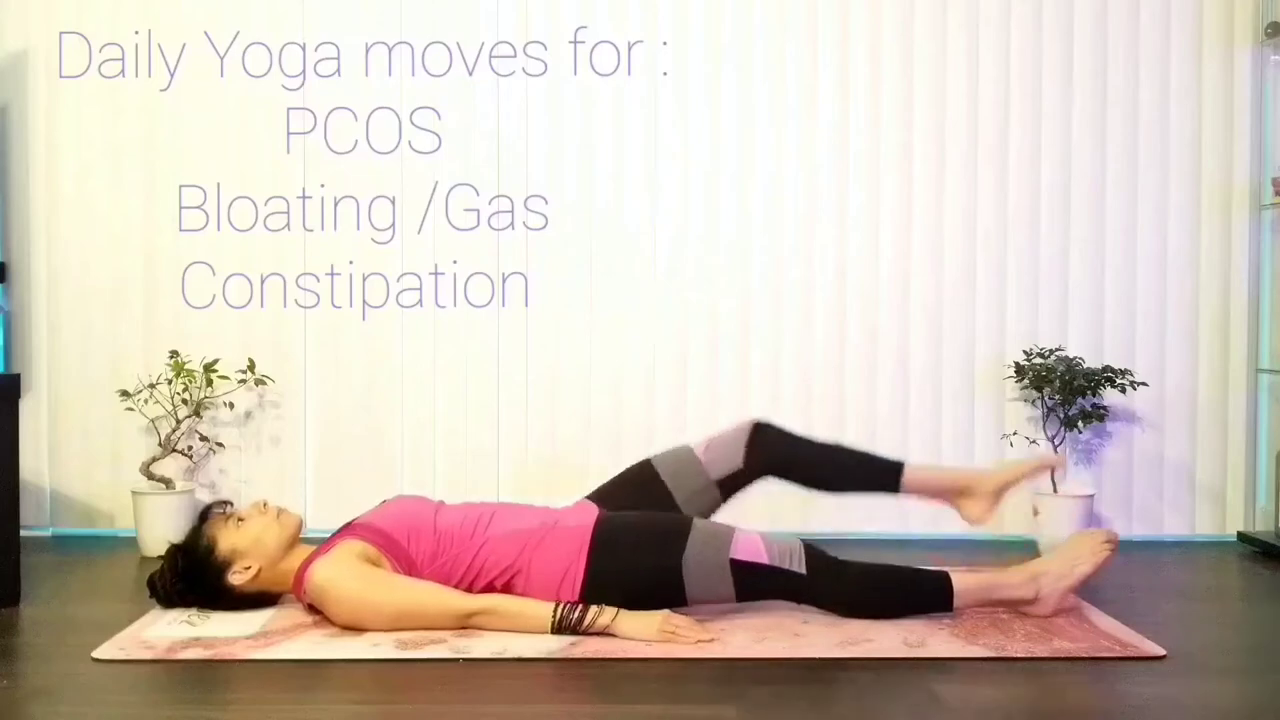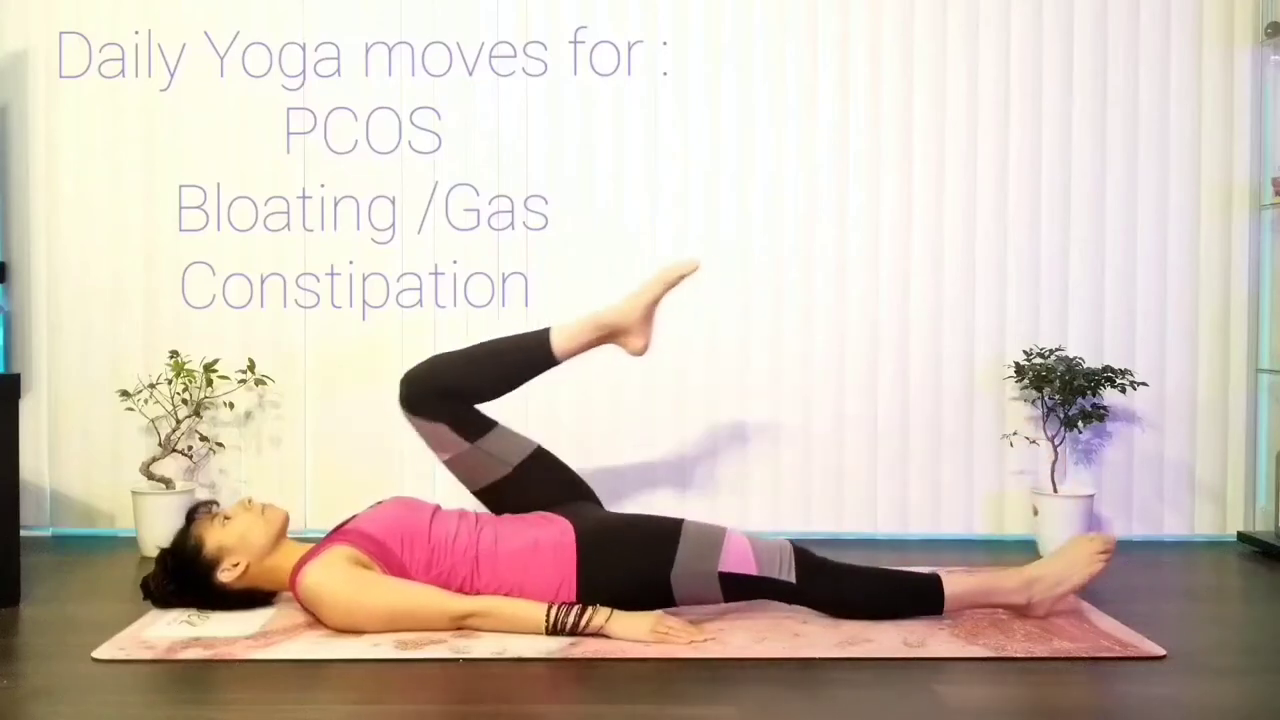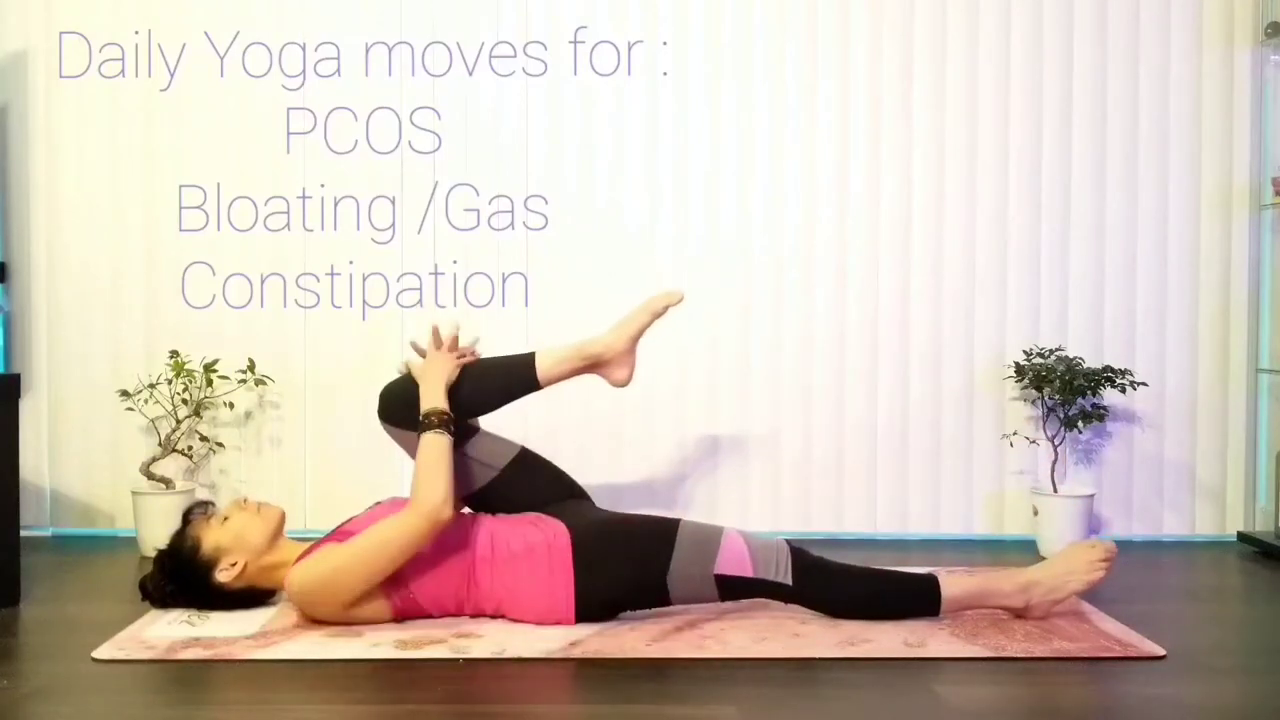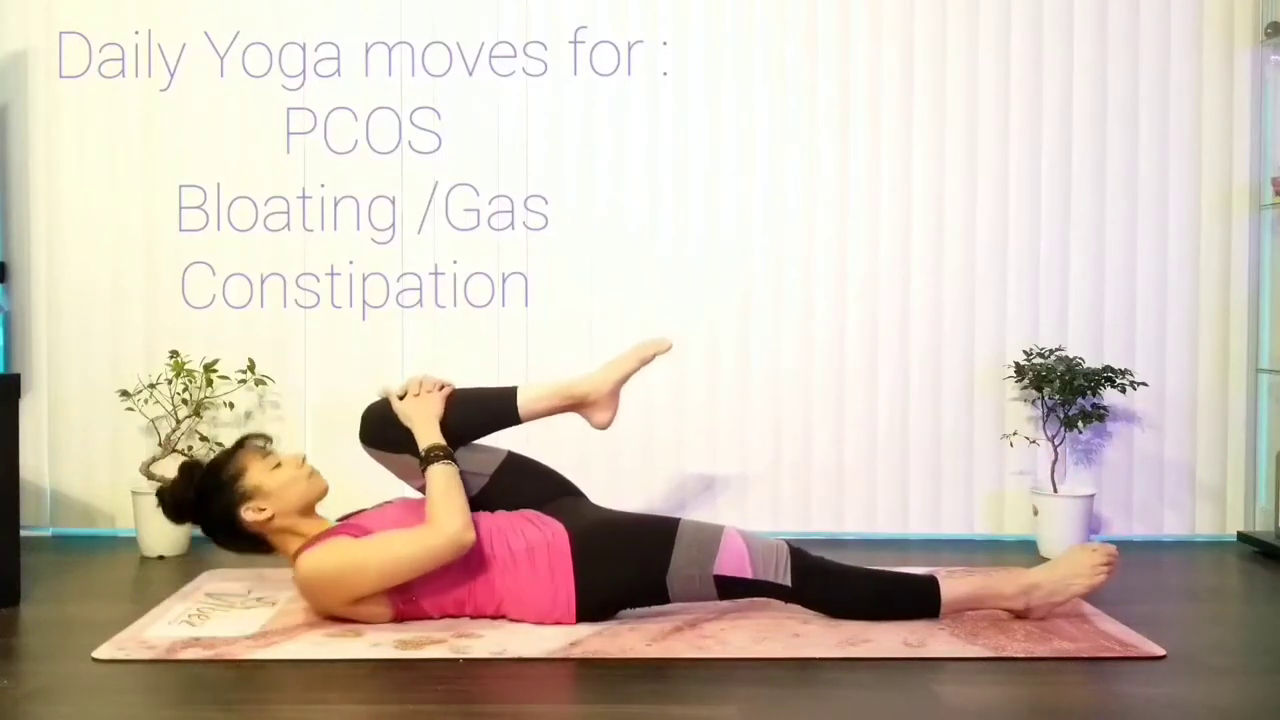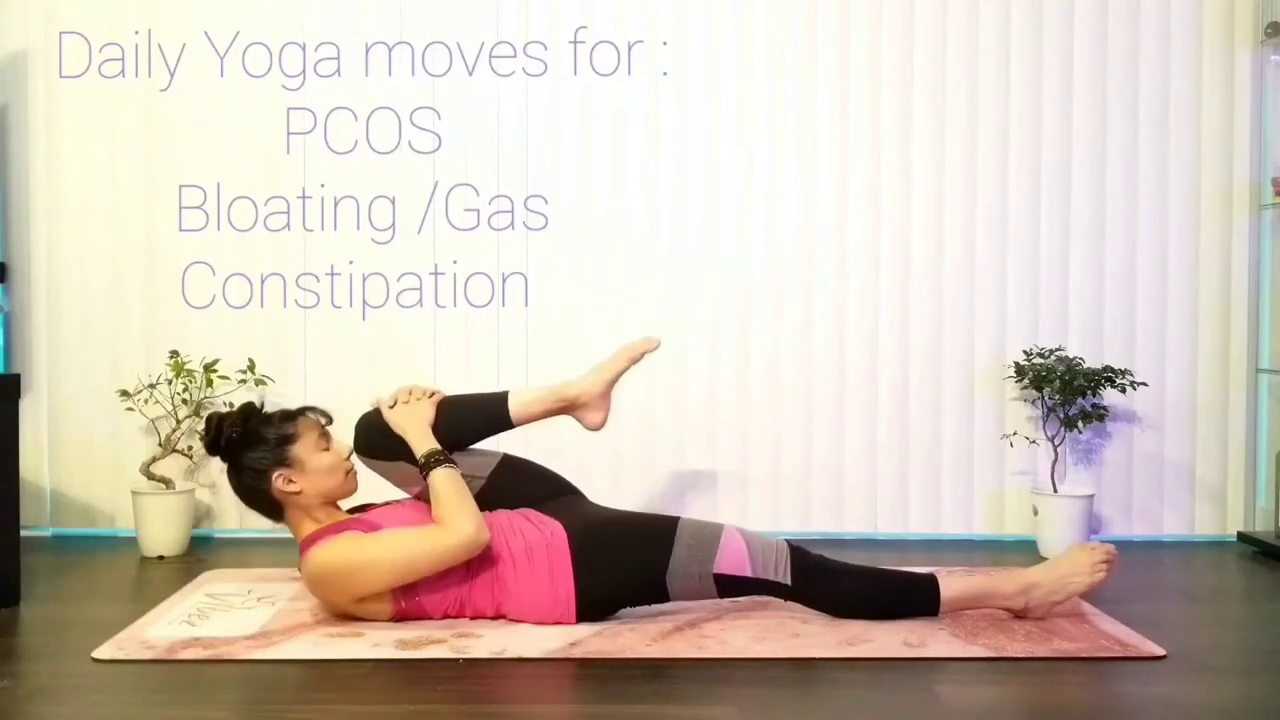
dt=0.7s
person 1, frame 1
left shoulder: (337, 548)
right shoulder: (331, 585)
right elbow: (469, 607)
right wrist: (615, 623)
left hip: (576, 527)
right hip: (584, 565)
left knee: (748, 445)
right knee: (808, 572)
left ankle: (953, 484)
right ankle: (1021, 583)
person 1, frame 2
left shoulder: (330, 553)
right shoulder: (325, 589)
right elbow: (466, 612)
right wrist: (608, 623)
left hip: (558, 530)
right hip: (579, 564)
left knee: (430, 387)
right knee: (795, 575)
left ankle: (603, 327)
right ankle: (1010, 586)
person 1, frame 3
left shoulder: (325, 558)
right shoulder: (316, 587)
left elbow: (429, 513)
right elbow: (432, 511)
left wrist: (430, 394)
right wrist: (437, 396)
left hip: (553, 529)
right hip: (569, 574)
left knee: (400, 404)
right knee: (790, 574)
left ankle: (591, 355)
right ankle: (1009, 586)
person 1, frame 4
left shoulder: (336, 542)
right shoulder: (321, 572)
left elbow: (440, 522)
right elbow: (455, 536)
left wrist: (417, 423)
right wrist: (431, 434)
left hip: (555, 531)
right hip: (571, 572)
left knee: (384, 420)
right knee: (783, 572)
left ankle: (579, 392)
right ankle: (1010, 589)
person 1, frame 5
left shoulder: (342, 531)
right shoulder: (332, 567)
left elbow: (441, 521)
right elbow: (465, 537)
left wrist: (407, 433)
right wrist: (424, 443)
left hip: (554, 529)
right hip: (572, 570)
left knee: (386, 428)
right knee: (781, 570)
right ankle: (1010, 590)
